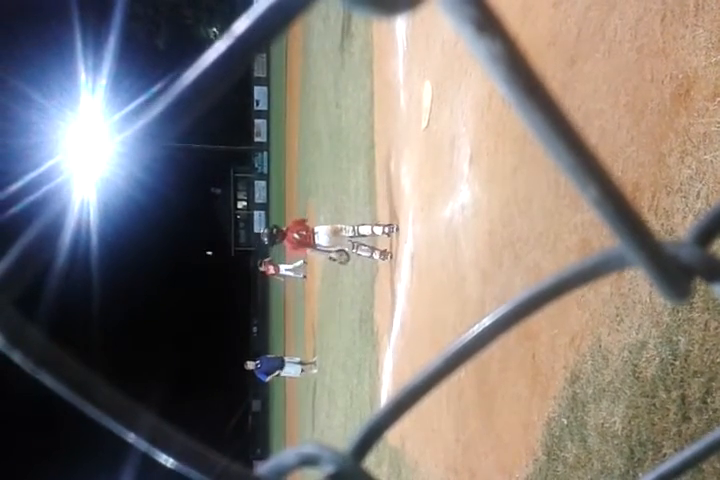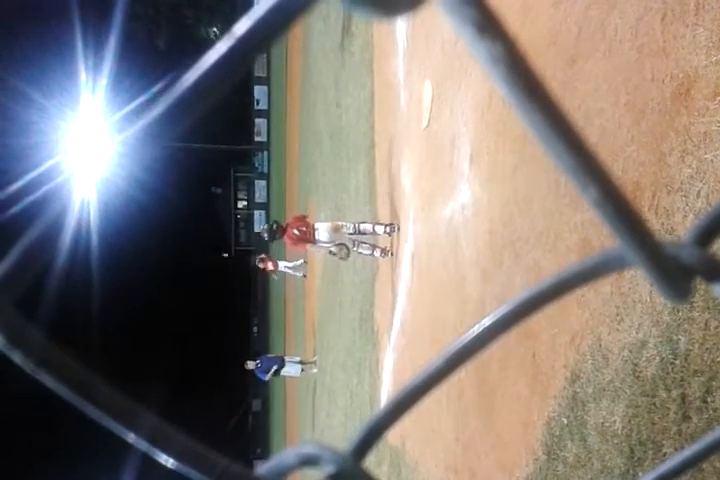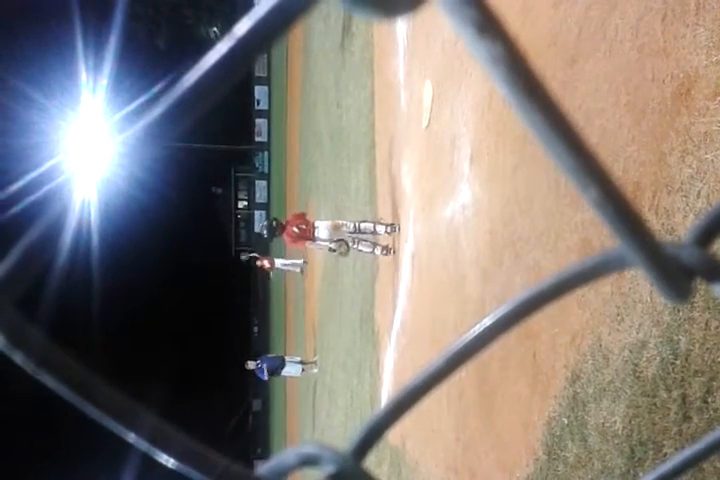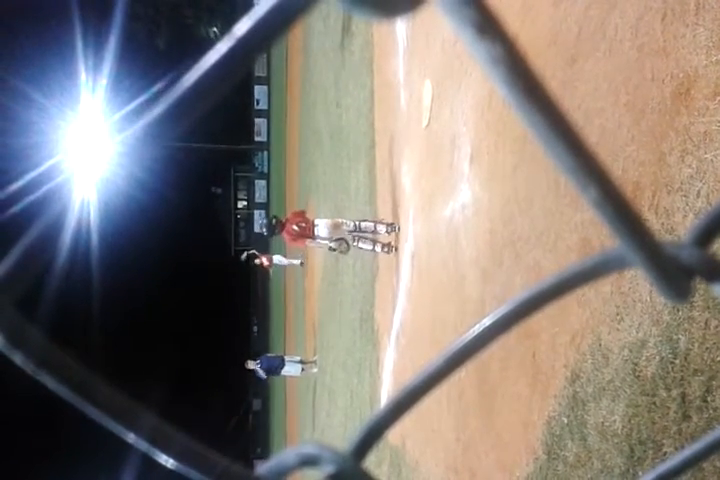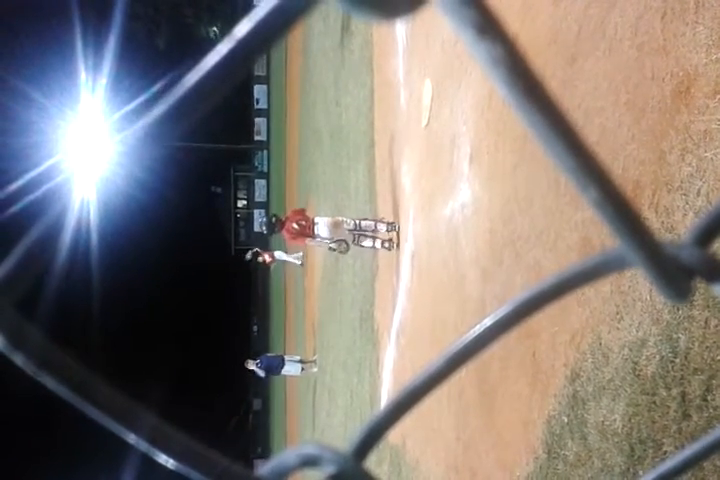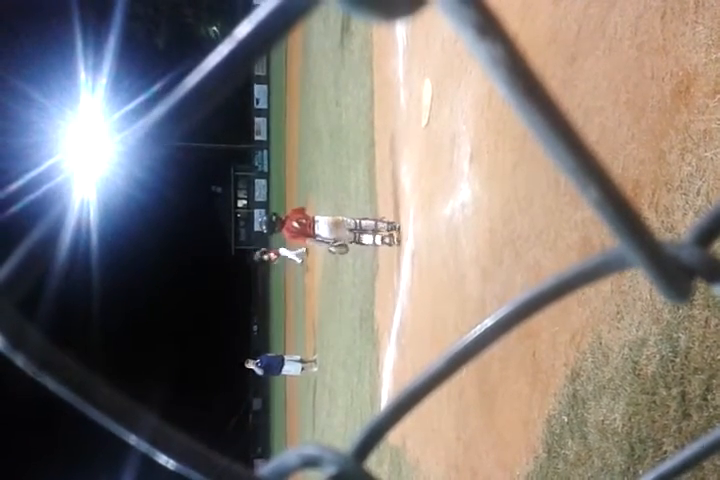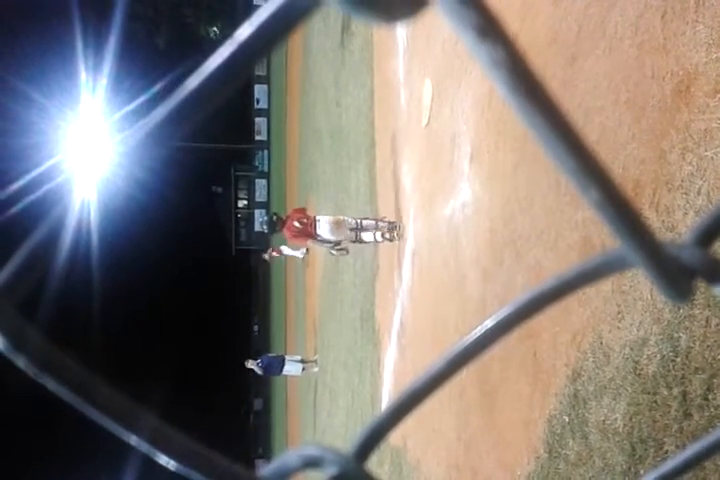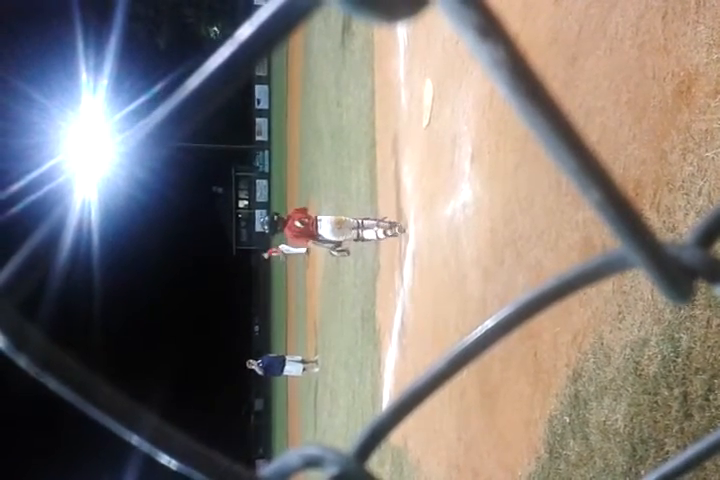
dt=0.1s
person 1, frame 1
left shoulder: (290, 246)
right shoulder: (291, 226)
left elbow: (310, 250)
left wrist: (328, 252)
left hip: (320, 242)
right hip: (321, 230)
left knee: (352, 247)
right knee: (356, 230)
left ankle: (379, 254)
right ankle: (385, 229)
person 1, frame 2
left shoulder: (290, 242)
right shoulder: (291, 223)
left elbow: (310, 246)
left wrist: (329, 247)
left hip: (320, 237)
right hip: (321, 227)
left knee: (353, 245)
right knee: (357, 227)
left ankle: (380, 252)
right ankle: (386, 228)
person 1, frame 3
left shoulder: (289, 240)
right shoulder: (291, 224)
left elbow: (309, 243)
left wrist: (327, 245)
left hip: (320, 236)
right hip: (321, 225)
left knee: (354, 243)
right knee: (357, 227)
left ankle: (382, 250)
right ankle: (386, 228)
person 1, frame 4
left shoulder: (289, 238)
right shoulder: (290, 222)
left elbow: (309, 242)
left wrist: (327, 243)
left hip: (319, 233)
right hip: (320, 223)
left knee: (354, 240)
right knee: (357, 225)
left ankle: (383, 247)
right ankle: (388, 228)
person 1, frame 5
left shoulder: (288, 237)
right shoulder: (290, 220)
left elbow: (308, 241)
left wrist: (328, 242)
left hip: (323, 235)
left knee: (355, 238)
right knee: (358, 224)
left ankle: (385, 243)
right ankle: (389, 227)
person 1, frame 6
left shoulder: (288, 235)
left elbow: (309, 240)
left wrist: (329, 244)
left hip: (323, 234)
left knee: (355, 237)
right knee: (358, 224)
left ankle: (386, 239)
right ankle: (389, 226)
person 1, frame 7
left shoulder: (289, 236)
right shoulder: (291, 218)
left elbow: (309, 241)
left wrist: (329, 246)
left hip: (324, 233)
left knee: (357, 236)
right knee: (359, 223)
left ankle: (387, 234)
right ankle: (388, 226)
person 1, frame 8
left shoulder: (291, 236)
right shoulder: (292, 217)
left elbow: (310, 242)
left wrist: (330, 247)
left hip: (324, 233)
right hip: (322, 220)
left knee: (358, 234)
right knee: (360, 223)
left ankle: (389, 231)
right ankle: (389, 227)
